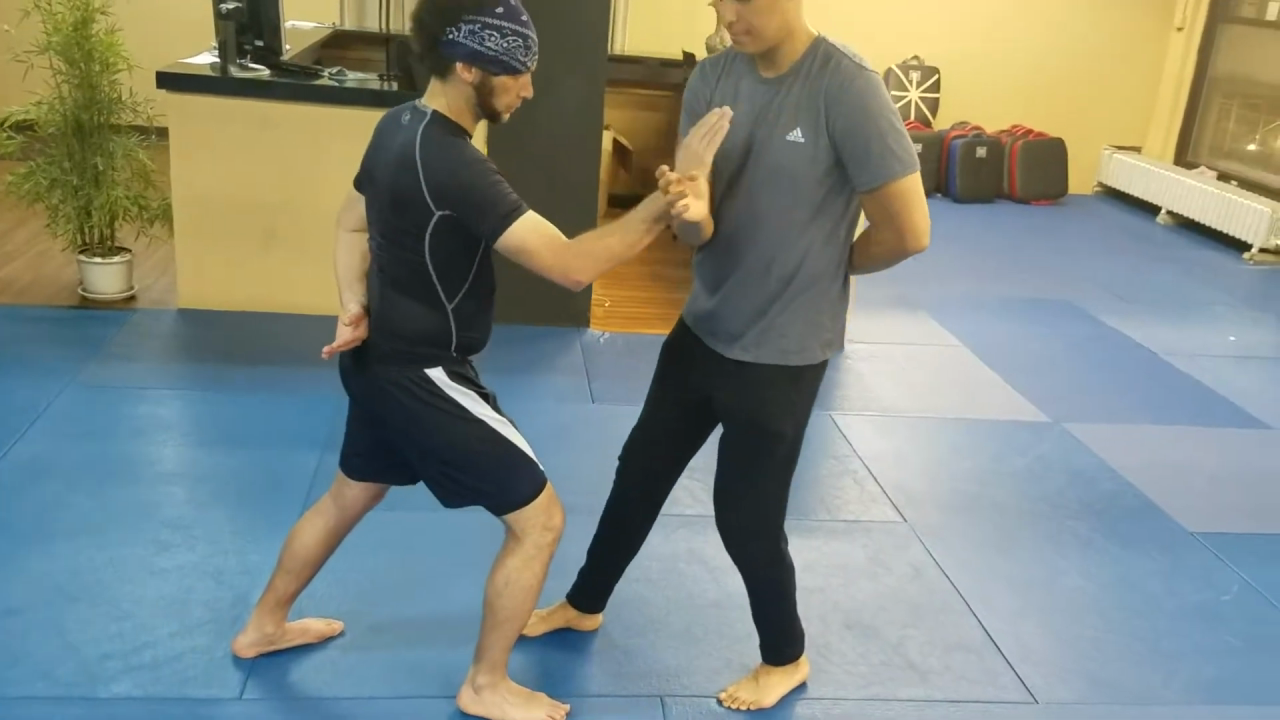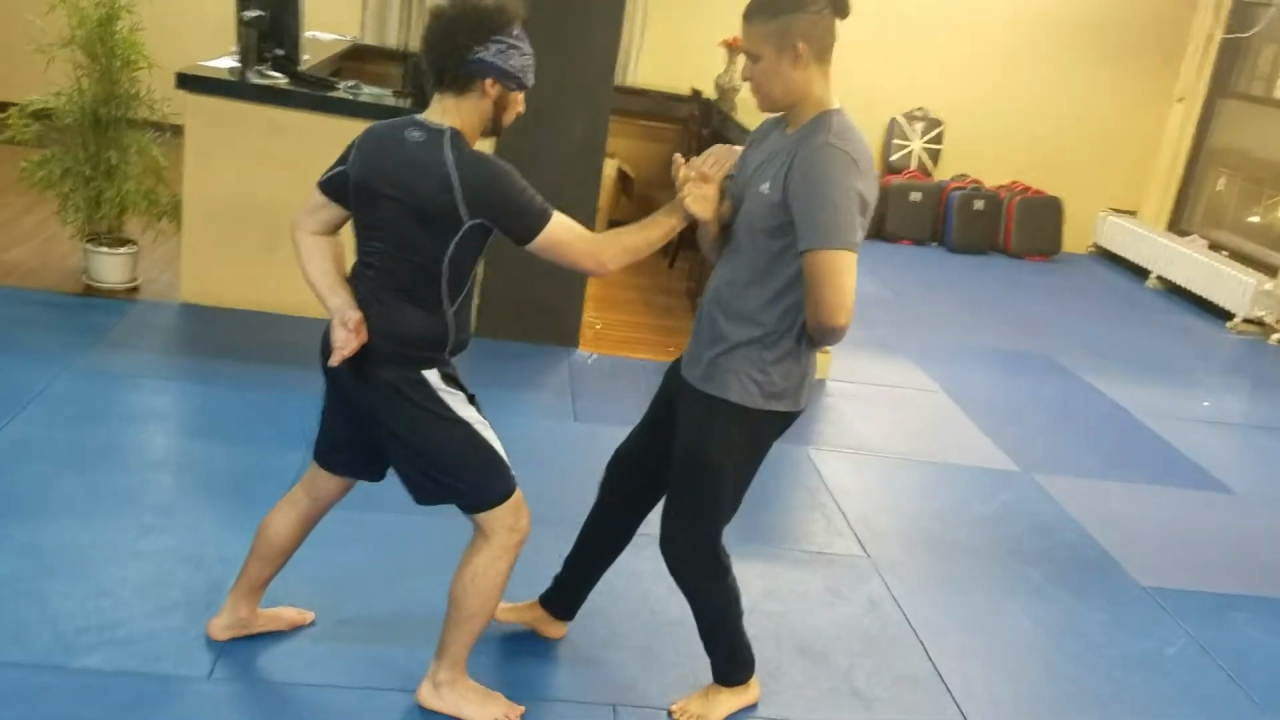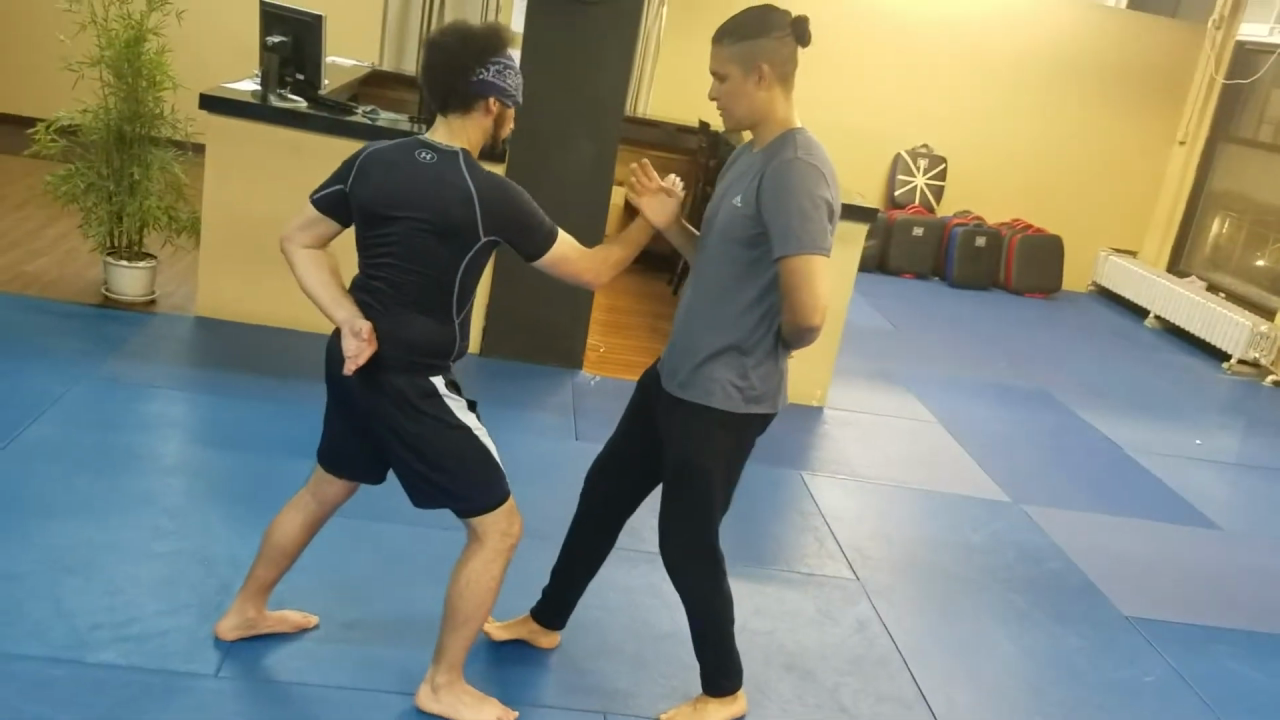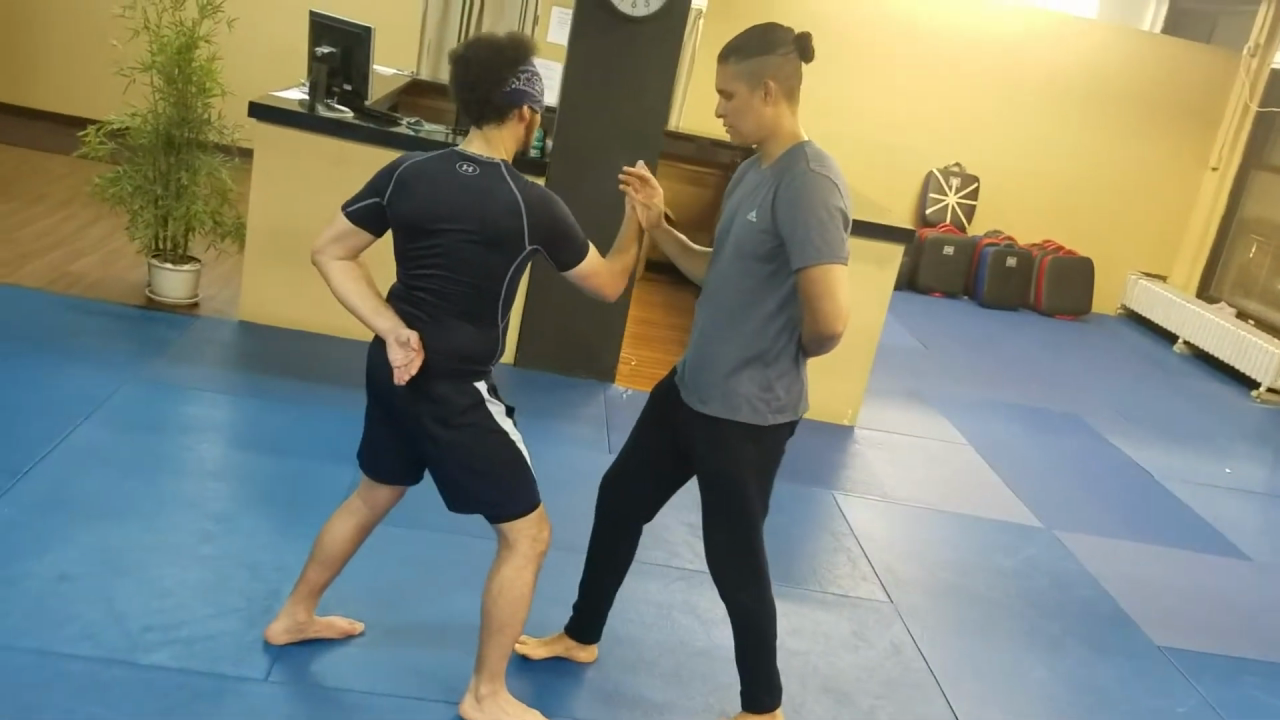
dt=0.7s
person 1, frame 1
left shoulder: (846, 89)
right shoulder: (712, 78)
left elbow: (908, 232)
right elbow: (700, 228)
left wrist: (821, 266)
right wrist: (690, 209)
left hip: (781, 351)
right hip: (702, 329)
left knee: (746, 516)
right knee: (641, 468)
left ankle: (785, 659)
right ankle: (584, 604)
person 1, frame 2
left shoulder: (830, 156)
right shoulder: (770, 135)
left elbow: (832, 311)
left wrist: (802, 339)
right wrist: (702, 215)
left hip: (750, 388)
right hip: (703, 364)
left knee: (688, 536)
right knee: (624, 482)
right ankle: (554, 609)
person 1, frame 3
left shoulder: (796, 170)
right shoulder: (746, 155)
left elbow: (807, 312)
left wrist: (767, 346)
right wrist: (669, 224)
left hip: (725, 397)
right hip: (677, 375)
left knee: (687, 543)
right knee: (604, 491)
right ankle: (545, 621)
person 1, frame 4
left shoulder: (808, 182)
right shoulder: (750, 170)
left elbow: (829, 320)
left wrist: (781, 354)
right wrist: (657, 227)
left hip: (747, 411)
right hip: (692, 387)
left knee: (735, 559)
right knee: (619, 498)
right ankle: (580, 636)
person 2, frame 1
left shoulder: (398, 127)
right shoulder: (451, 166)
left elbow: (353, 224)
right elbow: (572, 266)
left wrist: (356, 308)
right wrist: (665, 197)
left hip: (381, 359)
right hip: (424, 376)
left knee: (350, 495)
right knee: (538, 519)
left ankle: (263, 625)
person 2, frame 2
left shoulder: (375, 141)
right shoulder: (478, 179)
left elbow: (311, 229)
right elbow: (595, 256)
left wrist: (344, 311)
right wrist: (681, 209)
left hip: (356, 358)
right hip: (409, 376)
left knee: (320, 485)
right knee: (505, 521)
left ankle: (236, 610)
person 2, frame 3
left shoulder: (370, 161)
right shoulder: (489, 196)
left elbow: (299, 242)
right elbow: (589, 270)
left wrist: (350, 320)
right wrist: (648, 222)
left hip: (356, 362)
right hip: (412, 380)
left knee: (325, 487)
right knee: (497, 527)
left ankle: (244, 611)
person 2, frame 4
left shoulder: (406, 173)
right shoulder: (532, 206)
left elbow: (330, 253)
right elbow: (609, 284)
left wrist: (392, 330)
right wrist: (636, 218)
left hip: (395, 366)
right hip: (455, 387)
left knee: (374, 494)
right knee: (526, 534)
left ankle: (294, 616)
